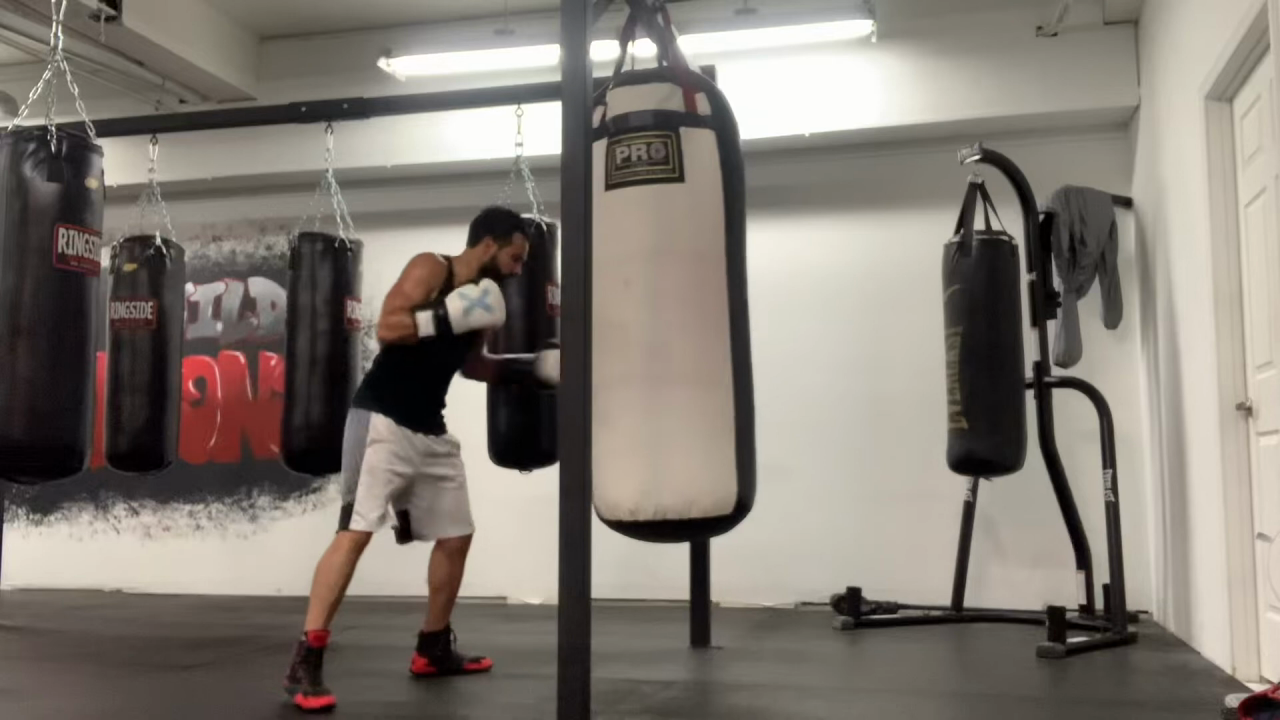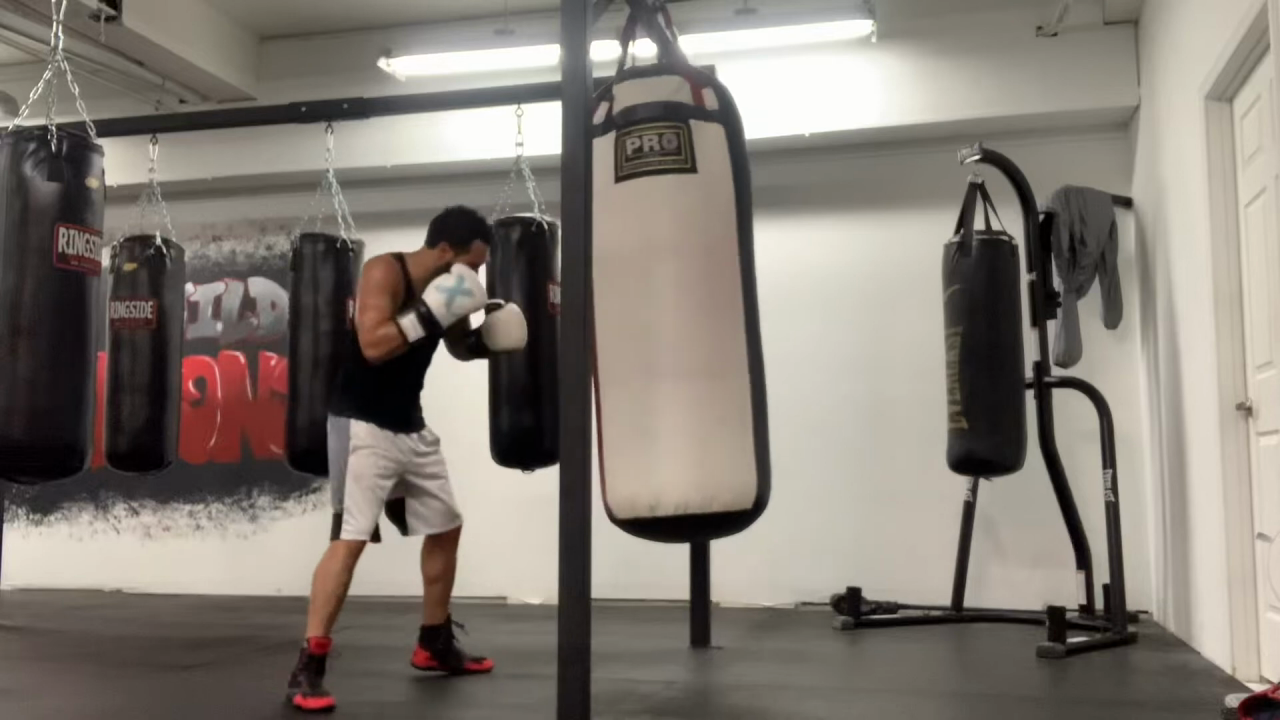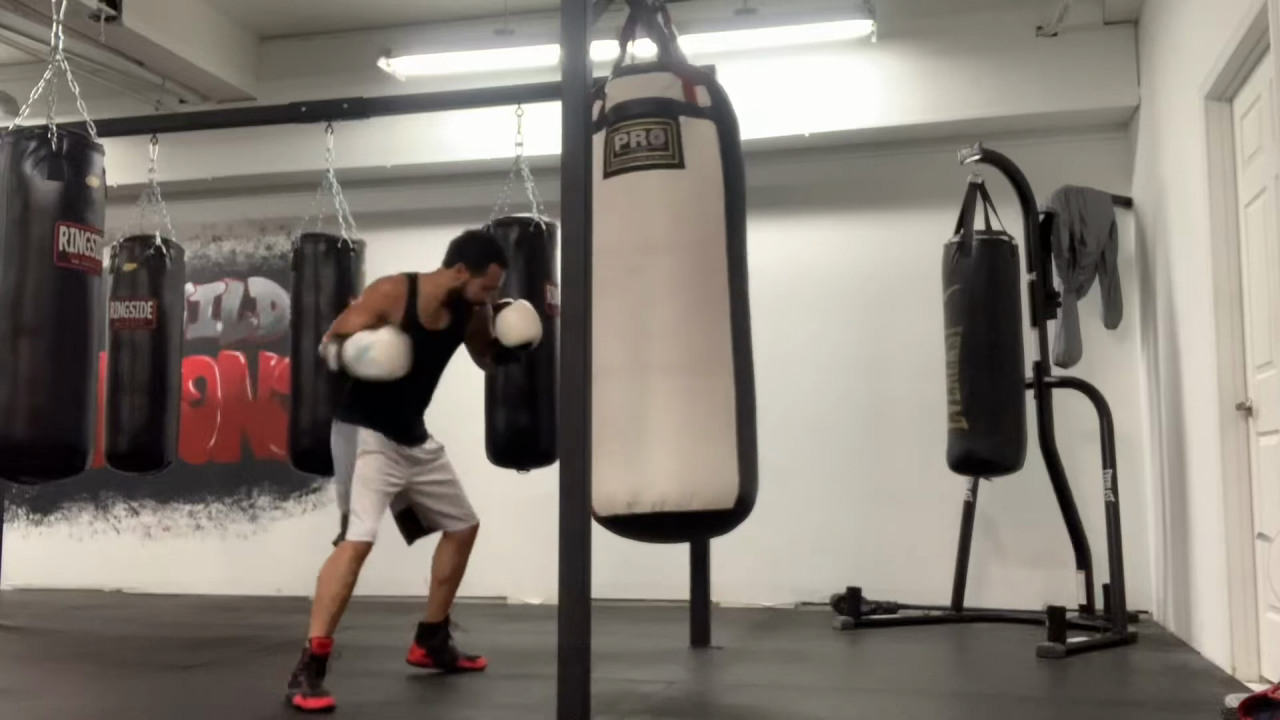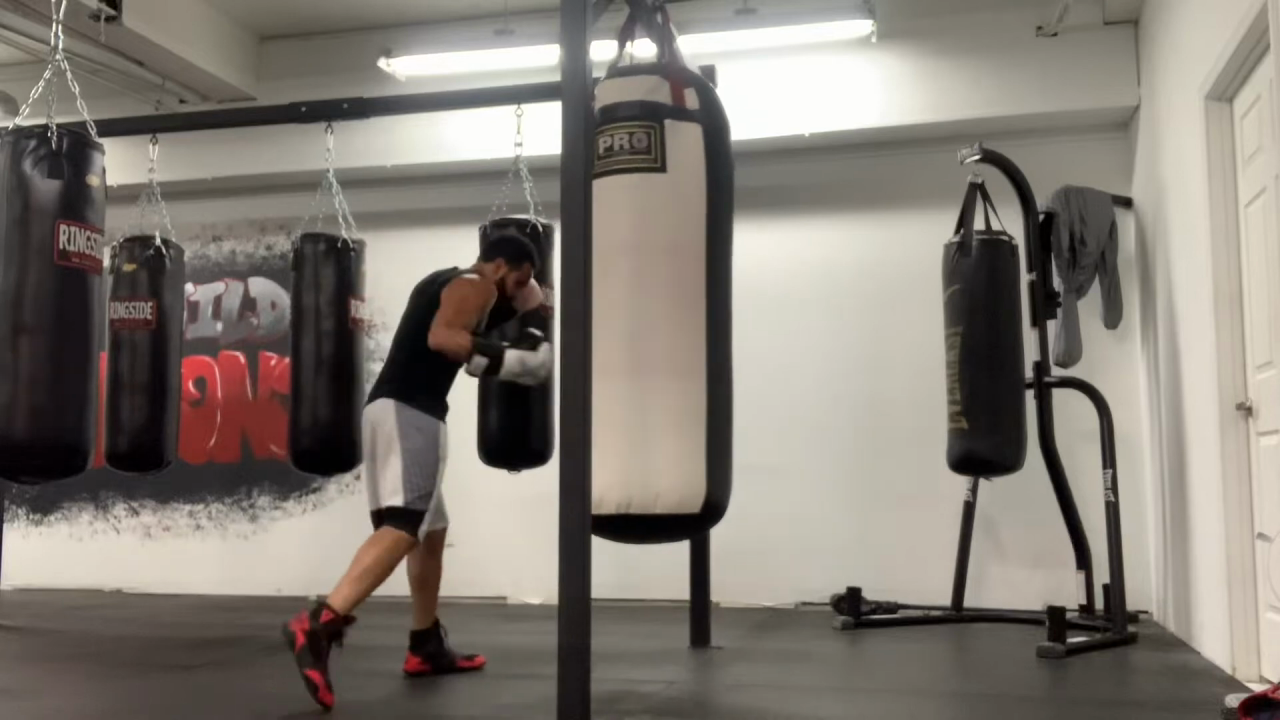
dt=0.3s
person 1, frame 1
left shoulder: (482, 293)
right shoulder: (429, 269)
left elbow: (472, 365)
right elbow: (388, 328)
left wrist: (535, 367)
right wrist: (450, 317)
left hip: (430, 431)
right hip: (381, 419)
left knee: (456, 535)
right knee: (356, 531)
left ankle: (433, 649)
right ankle: (305, 661)
person 1, frame 2
left shoulder: (448, 284)
right shoulder: (384, 272)
left elbow: (461, 347)
right elbow: (373, 346)
left wrist: (491, 335)
right wrist: (432, 311)
left hip: (410, 427)
right hip: (361, 424)
left knee: (445, 530)
right knee: (350, 538)
left ankle: (434, 645)
right ankle: (308, 668)
person 1, frame 3
left shoulder: (469, 308)
right shoulder: (392, 292)
left elbow: (489, 359)
right elbow: (331, 338)
left hip: (413, 438)
right hip: (365, 433)
left knee: (462, 526)
right knee: (356, 540)
left ankle: (430, 641)
right ankle: (309, 669)
person 1, frame 4
left shoulder: (444, 283)
right shoulder: (474, 286)
right elbow: (443, 339)
right wrist: (508, 362)
left hip: (386, 409)
right hip: (410, 413)
left knee: (430, 529)
right knee: (402, 528)
left ankle: (425, 646)
right ankle: (318, 627)
